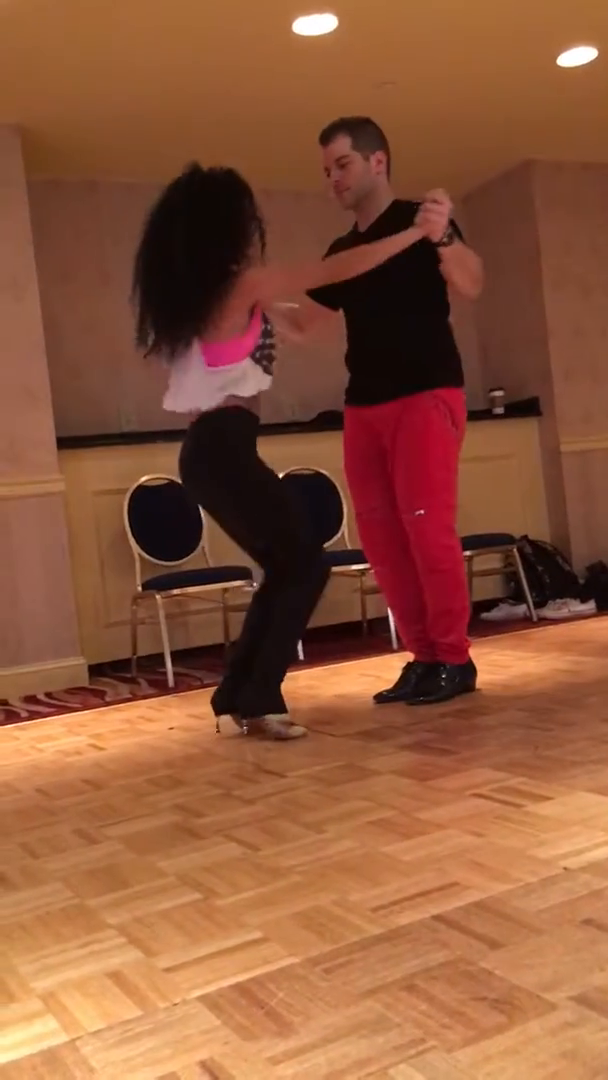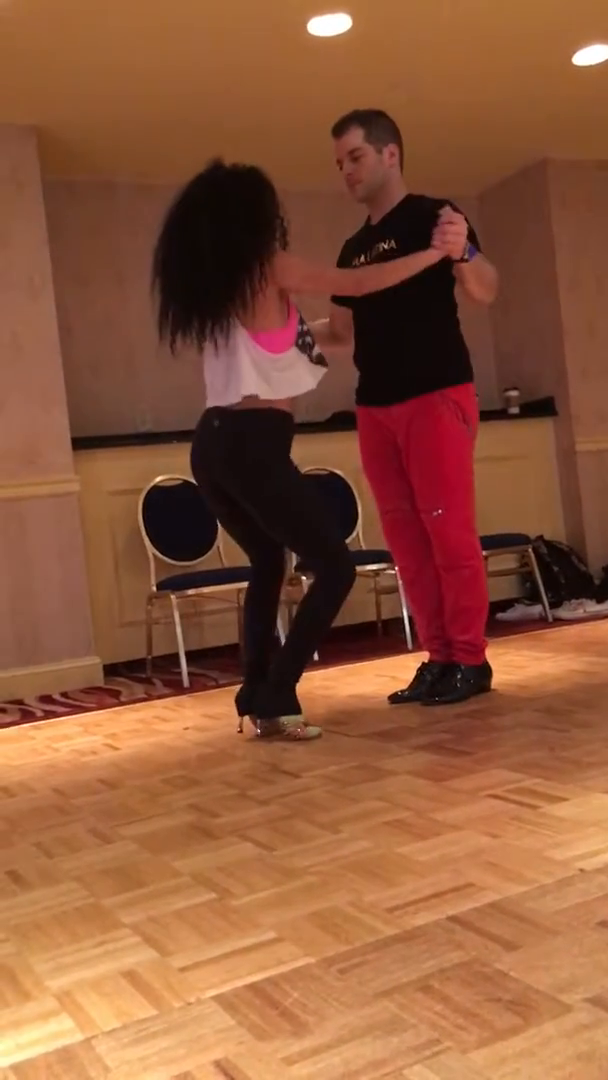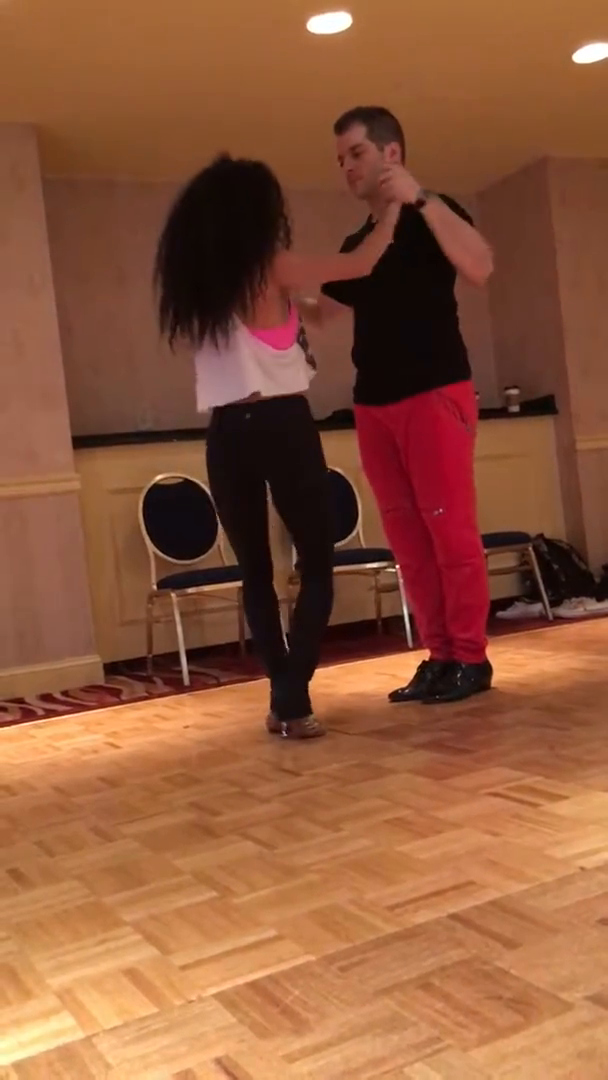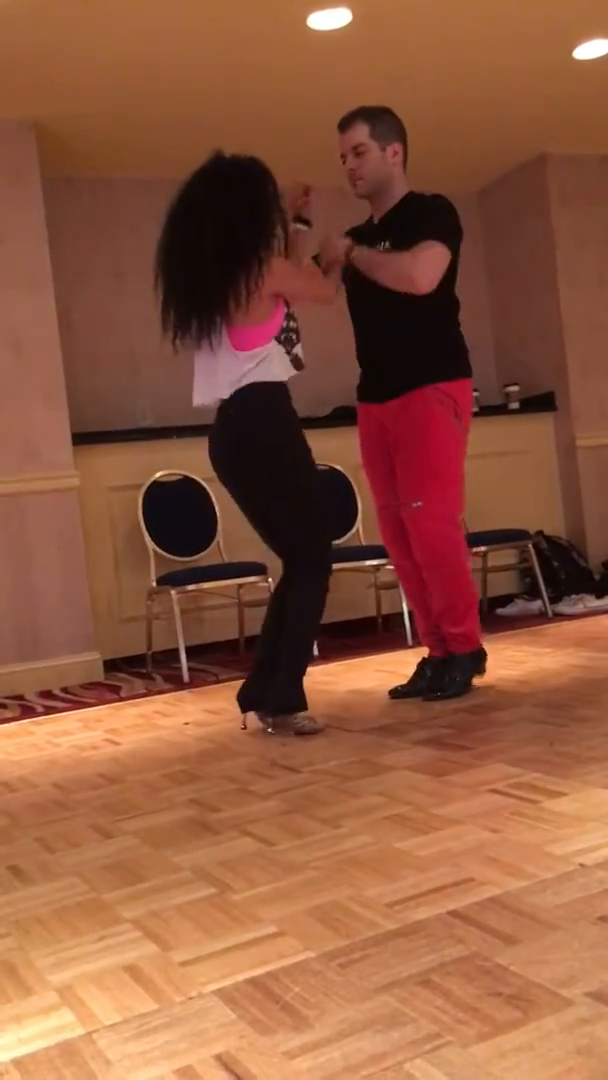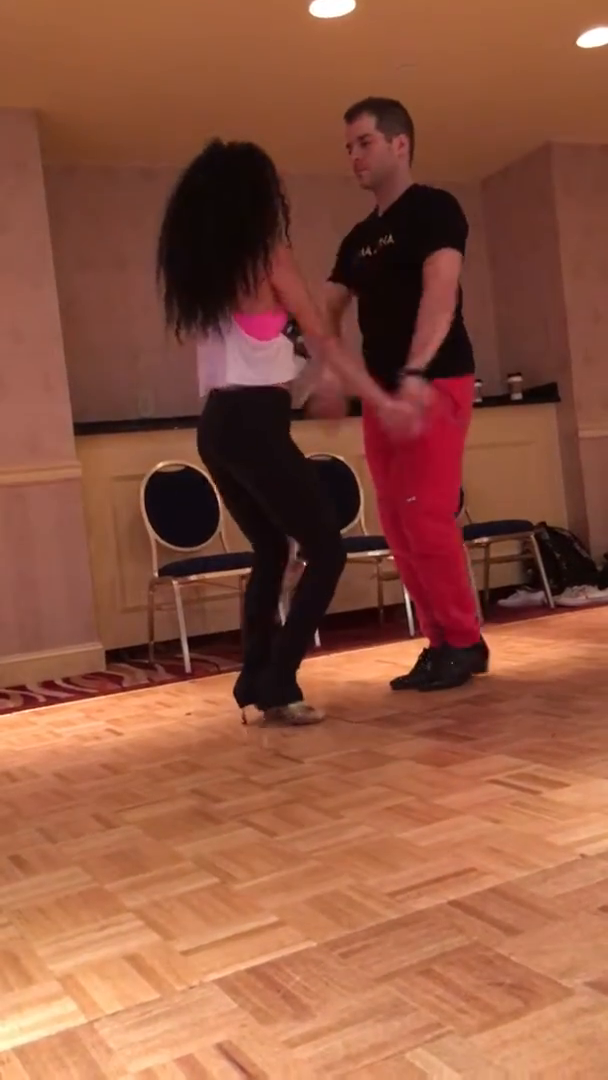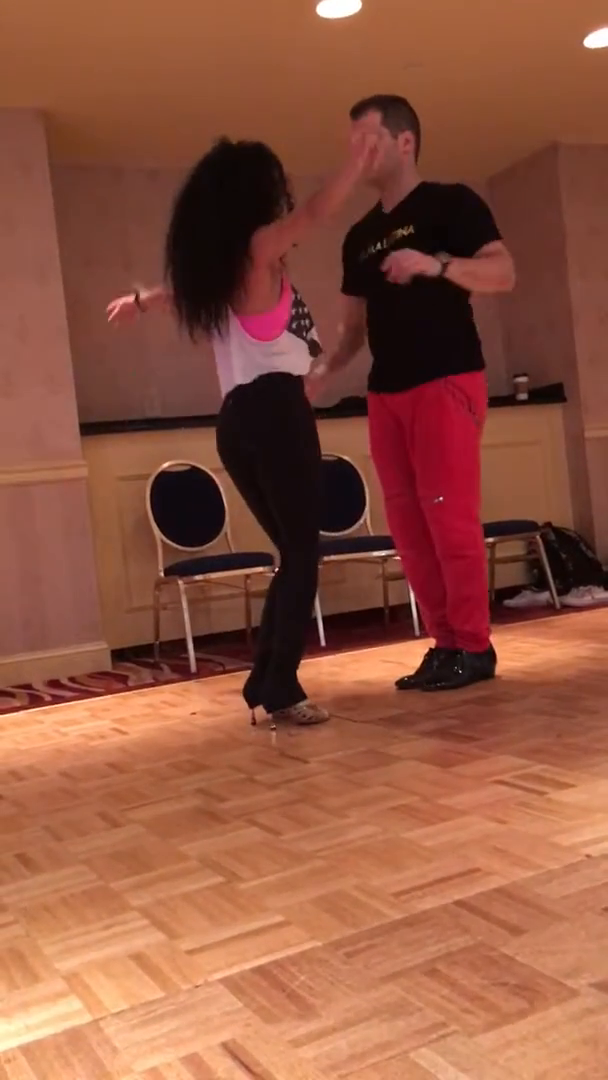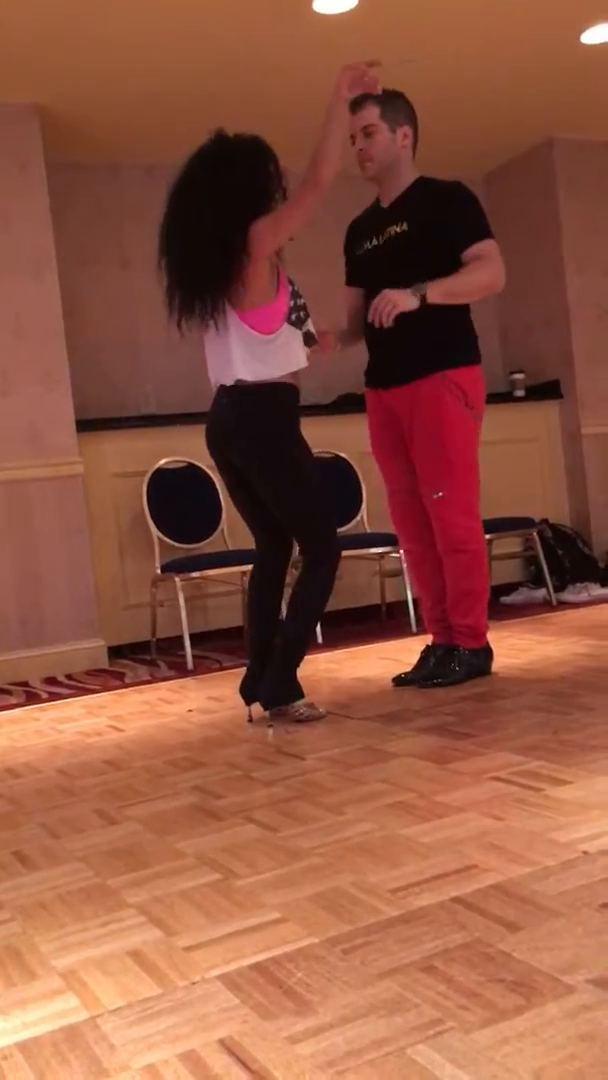
dt=0.4s
person 1, frame 1
left shoulder: (426, 220)
right shoulder: (344, 250)
left elbow: (471, 283)
right elbow: (305, 316)
left wrist: (442, 238)
left hip: (426, 397)
right hip: (363, 407)
left knee: (427, 528)
right knee: (379, 536)
left ankle: (454, 659)
right ankle: (422, 657)
person 1, frame 2
left shoulder: (431, 216)
right shoulder: (354, 248)
left elbow: (485, 292)
right elbow: (340, 328)
left wrist: (462, 253)
left hip: (437, 396)
right hip: (375, 406)
left knee: (448, 528)
right knee: (404, 536)
left ankle: (470, 660)
right ankle: (439, 657)
person 1, frame 3
left shoulder: (429, 212)
right shoulder: (354, 244)
left elbow: (480, 267)
right elbow: (326, 312)
left wrist: (422, 199)
left hip: (435, 394)
right hip: (373, 404)
left knee: (449, 527)
right knee: (406, 535)
left ankle: (471, 658)
right ankle: (440, 655)
person 1, frame 4
left shoulder: (431, 212)
right shoulder: (353, 243)
left elbow: (421, 276)
left wrist: (350, 253)
left hip: (434, 388)
right hip: (375, 399)
left knee: (430, 520)
right knee: (399, 532)
left ankle: (465, 647)
right ankle: (439, 652)
person 1, frame 5
left shoulder: (434, 208)
right shoulder: (358, 237)
left elbow: (441, 290)
right elbow: (325, 310)
left wrist: (415, 370)
left hip: (434, 383)
right hip: (382, 391)
left knee: (425, 513)
right knee: (398, 526)
left ankle: (465, 640)
right ankle: (440, 643)
person 1, frame 6
left shoulder: (450, 203)
right shoulder: (360, 236)
left elbow: (503, 272)
left wrist: (438, 263)
right wrist: (321, 371)
left hip: (447, 381)
right hip: (386, 392)
left knee: (450, 515)
right knee: (407, 523)
left ankle: (474, 646)
right ankle: (444, 644)
person 1, frame 7
left shoulder: (446, 199)
right shoulder: (360, 229)
left elbow: (492, 273)
left wrist: (417, 294)
right wrist: (333, 338)
left hip: (443, 377)
right hip: (383, 387)
left knee: (451, 510)
right knee: (410, 519)
left ankle: (470, 642)
right ankle: (442, 640)
person 2, frame 1
left shoulder: (186, 291)
right shoulder: (242, 282)
right elbow: (340, 269)
right wrist: (419, 231)
left hip: (201, 450)
right hip: (226, 446)
left knee: (280, 569)
right knee: (307, 566)
left ankle: (237, 693)
right ankle: (261, 697)
person 2, frame 2
left shoulder: (206, 284)
right shoulder: (270, 270)
right elbow: (360, 284)
right wrist: (438, 252)
left hip: (212, 444)
right hip: (255, 443)
left knee: (268, 564)
right knee: (335, 567)
left ankle: (258, 693)
right ankle: (275, 696)
person 2, frame 3
left shoulder: (199, 281)
right shoulder: (271, 267)
right elbow: (358, 265)
right wrist: (394, 210)
left hip: (227, 433)
right hip: (281, 426)
left knee: (255, 569)
right knee: (316, 566)
left ankle: (283, 693)
right ankle: (293, 699)
person 2, frame 4
left shoulder: (201, 277)
right shoulder: (265, 267)
right elbow: (326, 289)
left wrist: (296, 232)
left hip: (226, 432)
right hip: (265, 420)
left knee: (298, 559)
right knee: (313, 560)
left ankle: (263, 690)
right ankle: (284, 696)
person 2, frame 5
left shoulder: (199, 268)
right shoulder: (266, 257)
right elbow: (322, 336)
left wrist: (313, 384)
right wrist: (379, 396)
left hip: (216, 424)
right hip: (255, 421)
left knee: (270, 553)
right knee: (325, 550)
left ankle: (256, 683)
right ankle: (277, 683)
person 2, frame 6
left shoulder: (212, 263)
right shoulder: (260, 246)
left elbow: (179, 289)
right elbow: (316, 212)
left wrist: (139, 298)
right wrist: (358, 155)
left hip: (235, 420)
right hip: (276, 410)
left knee: (293, 552)
right knee: (302, 554)
left ankle: (264, 681)
right ankle: (279, 688)
person 2, frame 7
left shoulder: (208, 254)
right shoulder: (255, 241)
right elbow: (316, 184)
right wrist: (341, 97)
left hip: (228, 419)
right hip: (265, 416)
left knee: (273, 548)
right knee: (321, 548)
left ankle: (260, 680)
right ankle: (278, 684)
